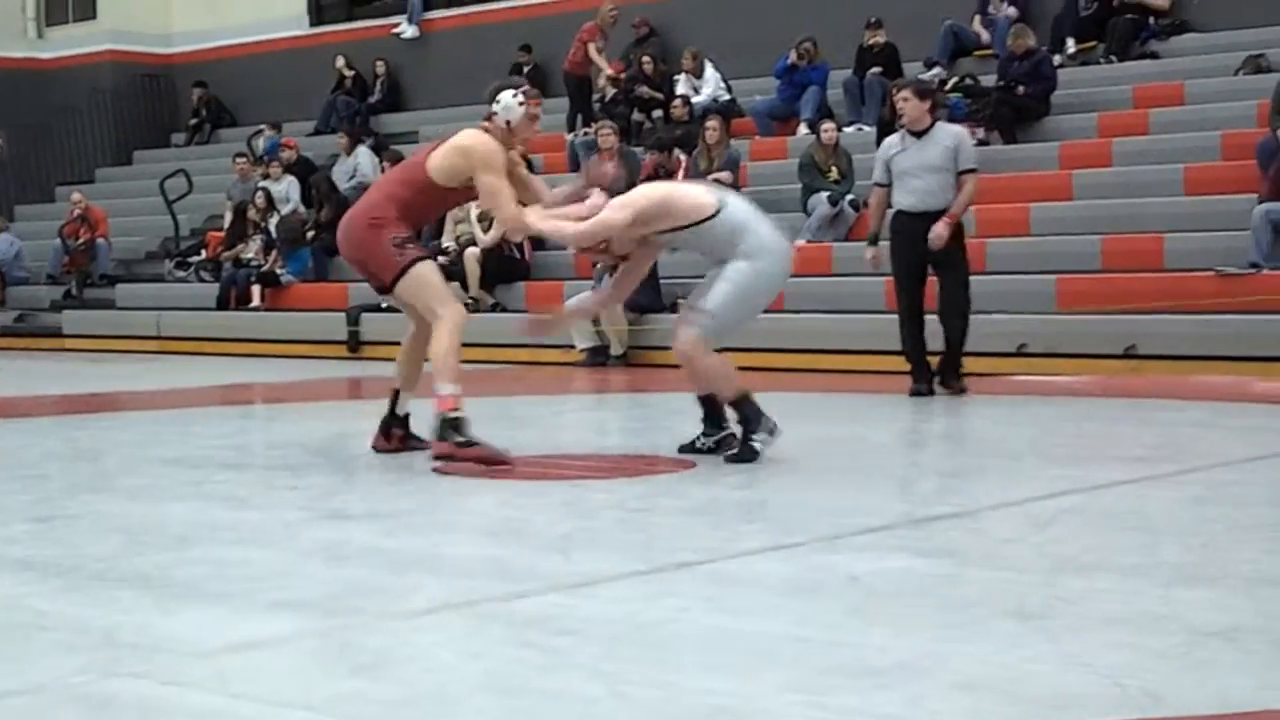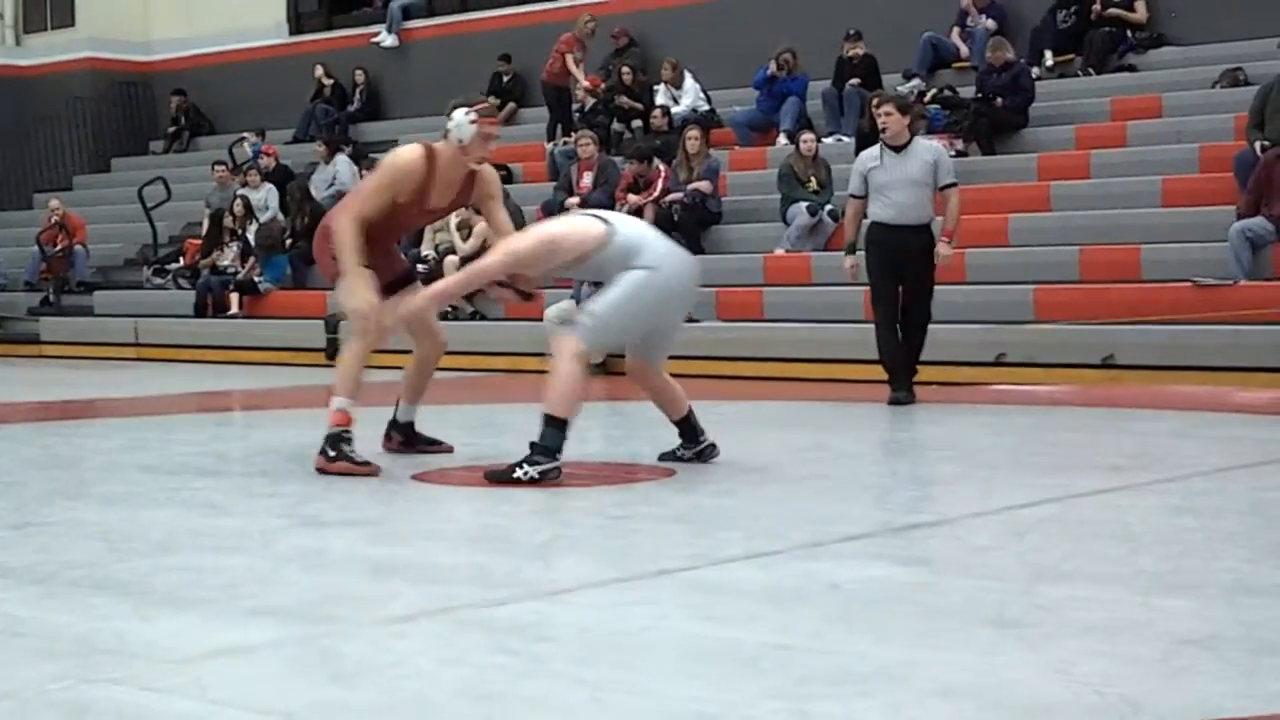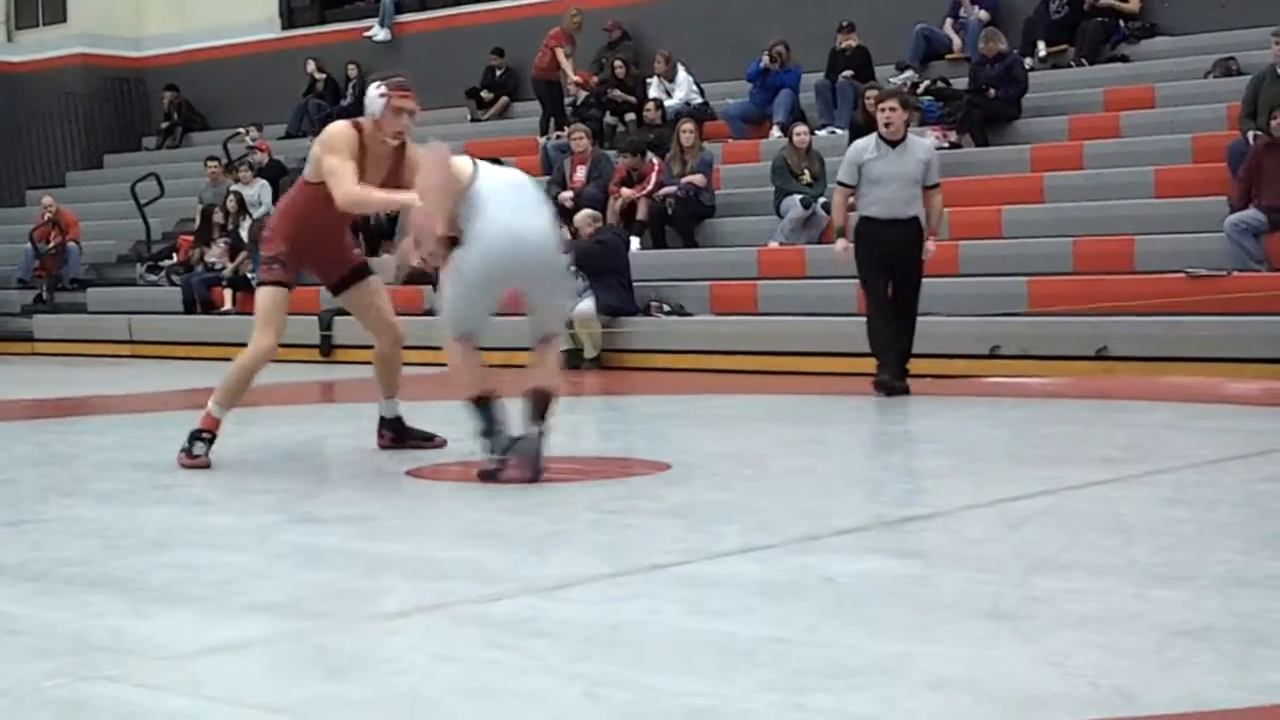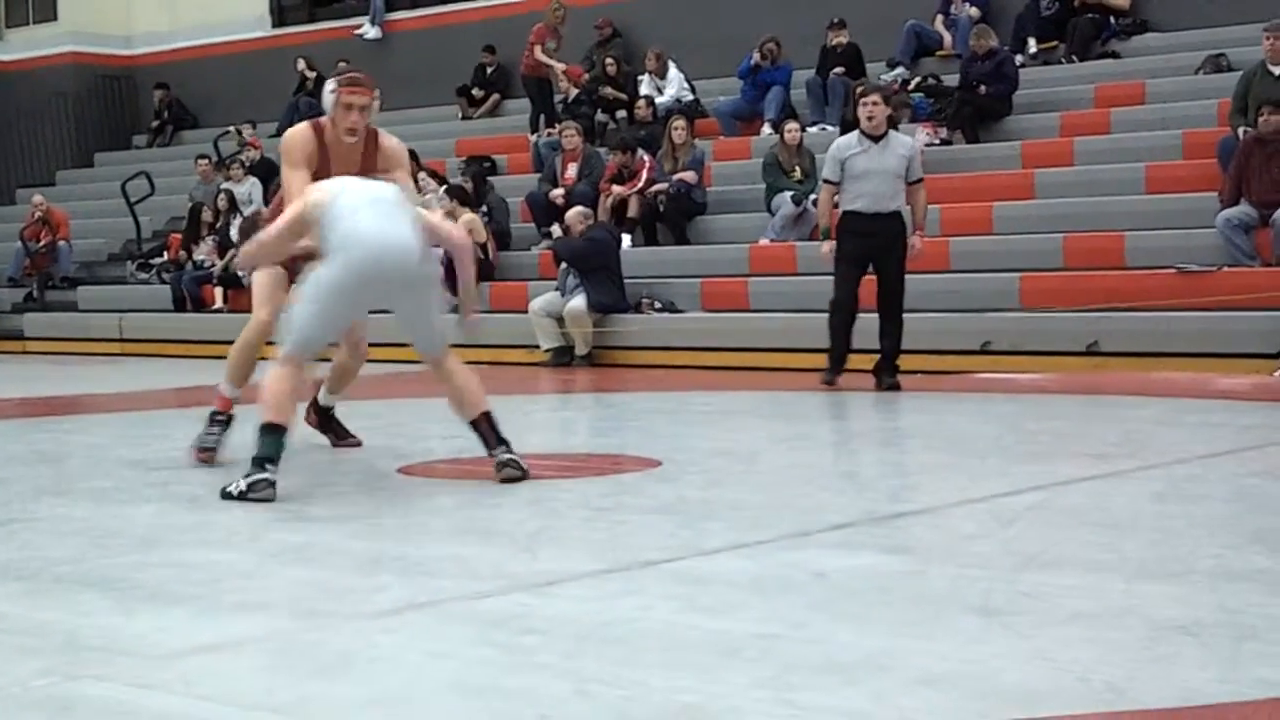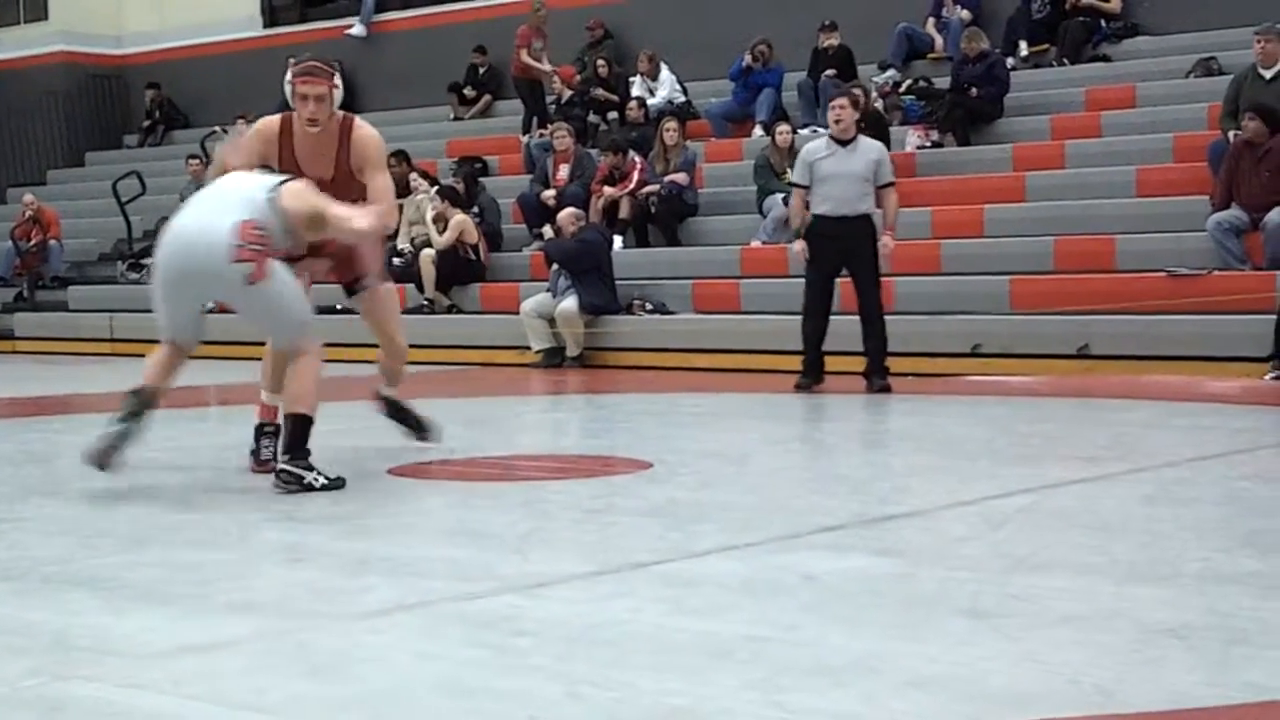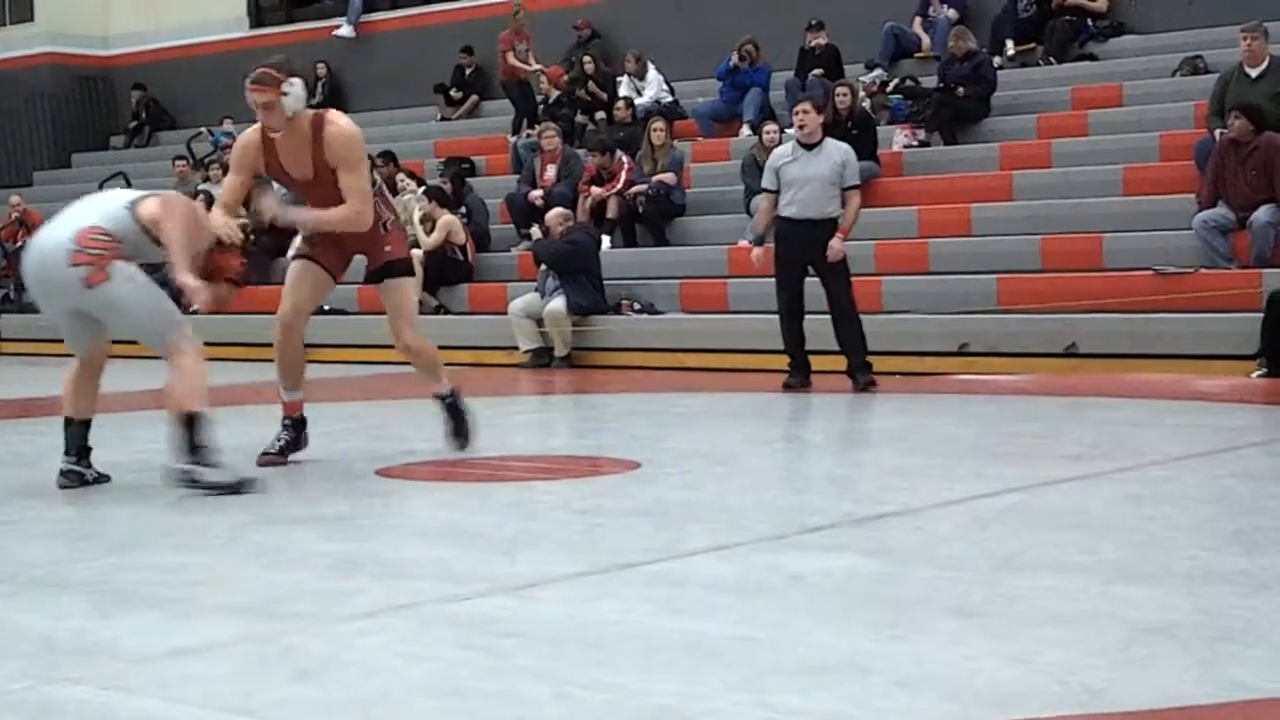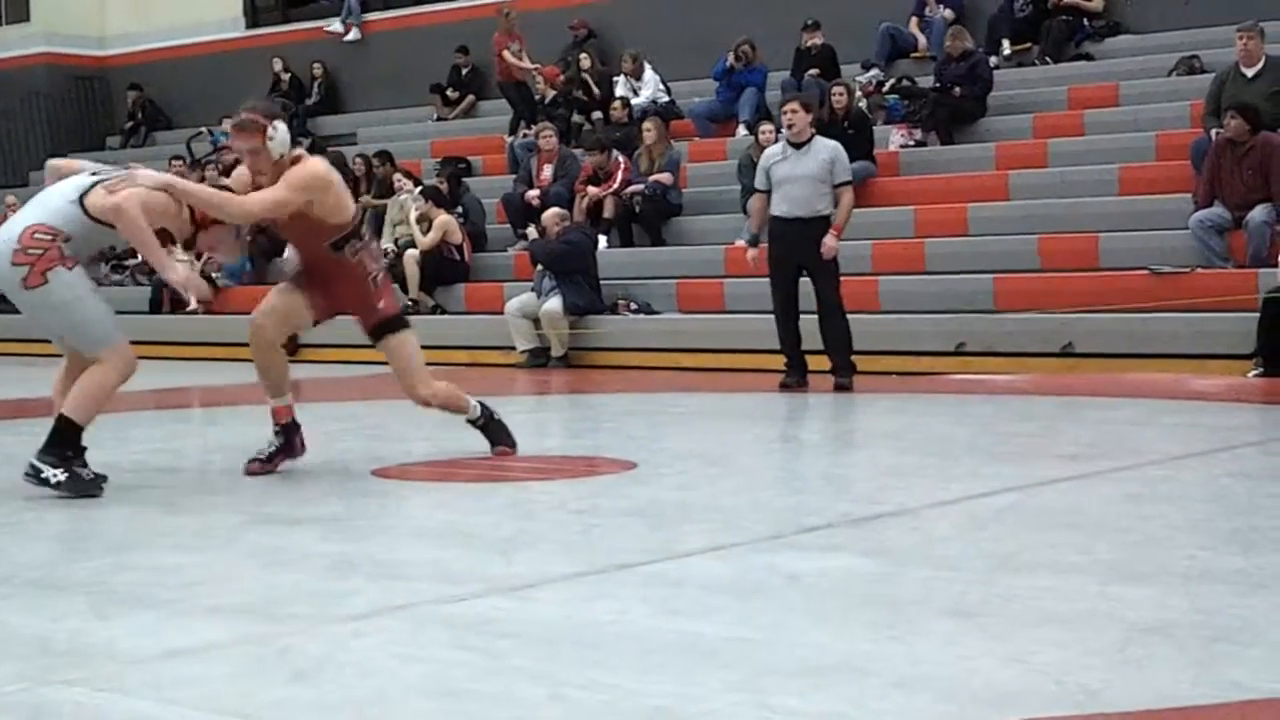
dt=0.3s
person 1, frame 1
left shoulder: (500, 153)
right shoulder: (484, 148)
left elbow: (545, 202)
right elbow: (513, 221)
left wrist: (583, 186)
left hip: (361, 226)
right hip: (376, 226)
left knee: (428, 322)
right knee: (449, 315)
left ankle: (395, 426)
right ankle: (451, 430)
person 1, frame 2
left shoulder: (483, 179)
right shoulder: (409, 162)
left elbow: (506, 239)
right elbow: (345, 217)
right wrist: (355, 278)
left hip: (379, 247)
right hip: (341, 239)
left knee: (433, 342)
right knee: (370, 327)
left ankle: (401, 430)
right ankle: (334, 443)
person 1, frame 3
left shoulder: (409, 157)
right shoulder: (340, 136)
right elbow: (347, 198)
right wrist: (406, 199)
left hip: (332, 242)
right hip: (285, 238)
left knee: (390, 331)
right knee: (265, 345)
left ankle: (392, 425)
right ankle: (203, 432)
person 1, frame 4
left shoulder: (387, 148)
right shoulder: (299, 138)
left knee: (356, 345)
right knee: (262, 321)
left ankle: (322, 409)
right ankle: (220, 415)
person 1, frame 5
left shoulder: (363, 138)
right shoulder: (268, 132)
left elbow: (388, 216)
right elbow: (218, 181)
left hip: (350, 239)
left knee: (393, 341)
left ankle: (392, 398)
right ankle: (266, 429)
person 1, frame 6
left shoulder: (339, 132)
right shoulder: (252, 144)
left elbow: (359, 217)
right elbow: (222, 211)
left wrist: (291, 216)
left hip: (373, 223)
right hip: (322, 228)
left knee: (408, 340)
right knee: (288, 320)
left ankle: (448, 399)
right ankle: (293, 424)
person 1, frame 7
left shoulder: (311, 174)
right shoulder: (248, 176)
left elbow: (246, 212)
left wrist: (170, 182)
left hip: (362, 276)
right hip: (315, 275)
left knee: (421, 389)
right knee: (263, 327)
left ankle: (481, 414)
right ankle: (285, 431)
person 2, frame 1
left shoulder: (636, 206)
right shoulder: (645, 235)
left elbow: (575, 233)
right elbow: (615, 293)
left wrist: (533, 218)
right wrist: (562, 316)
left hip: (759, 254)
right hip: (750, 253)
left knee: (690, 346)
right knee: (689, 339)
left ankle: (755, 426)
right ankle: (716, 431)
person 2, frame 2
left shoulder: (525, 246)
right shoulder: (557, 234)
left elbow: (454, 286)
left wrist: (407, 308)
left hip: (659, 272)
right hip: (680, 266)
left knee: (570, 351)
right knee: (643, 369)
left ankle: (544, 458)
right ankle: (696, 443)
person 2, frame 3
left shoulder: (455, 169)
right shoulder: (520, 178)
left elbow: (434, 157)
left wrist: (427, 225)
left hip: (493, 243)
right hip: (545, 246)
left knee: (459, 341)
right knee: (547, 340)
left ankle: (497, 437)
right ankle: (534, 431)
person 2, frame 4
left shoulder: (315, 195)
right shoulder: (393, 194)
left elbow: (249, 257)
right elbow: (459, 239)
left wrist: (301, 245)
right wrist: (468, 295)
left hip: (352, 255)
right hip: (409, 258)
left knee: (287, 363)
right knee: (441, 359)
left ankle: (263, 470)
right ankle: (501, 452)
person 2, frame 5
left shoulder: (243, 180)
right shoulder: (316, 206)
right elbow: (364, 228)
left hip: (176, 246)
right hip: (236, 251)
left knee: (176, 346)
right knee: (304, 351)
left ankle: (127, 422)
right ankle: (294, 463)
person 2, frame 6
right shoulder: (200, 225)
right elbow: (168, 203)
right wrist: (185, 276)
left hip: (37, 255)
right hip: (83, 258)
left knee: (91, 357)
right knee: (184, 350)
left ankle: (75, 462)
right ankle: (197, 460)
person 2, frame 7
left shoulder: (146, 183)
right shoulder: (166, 200)
left elbow: (54, 166)
right elbow: (123, 205)
right wrist: (169, 269)
right hip: (33, 256)
left knee: (84, 353)
right knee: (118, 359)
left ankle: (66, 460)
right ankle: (50, 459)
person 3, frame 1
left shoulder: (956, 136)
right shoulder: (889, 146)
left elbow: (969, 184)
right elbow: (878, 196)
left wrist: (946, 221)
right wrist: (872, 241)
left hip: (944, 227)
right hip: (905, 227)
left knee: (956, 300)
right knee: (909, 305)
left ankle: (950, 370)
right ankle: (921, 375)
person 3, frame 2
left shoulder: (933, 152)
right shoulder: (866, 159)
left elbow: (952, 198)
right elbow: (855, 207)
left wrist: (946, 239)
right wrist: (850, 249)
left hip: (920, 239)
right hip: (881, 239)
left knee: (917, 315)
right knee: (885, 315)
left ankle: (906, 376)
right ankle: (898, 383)
person 3, frame 3
left shoulder: (925, 150)
right shoulder: (859, 150)
left elbow: (933, 196)
right elbow: (841, 195)
left wrist: (931, 236)
right wrist: (842, 234)
left hip: (909, 232)
right hip: (871, 231)
left knee: (906, 305)
right knee: (877, 303)
left ankle: (898, 371)
right ankle: (885, 369)
person 3, frame 4
left shoulder: (907, 146)
right shoulder: (841, 147)
left elbow: (917, 191)
right elbow: (827, 193)
left wrist: (918, 231)
right wrist: (825, 235)
left hip: (891, 227)
right hip: (852, 227)
left knee: (891, 301)
right knee: (844, 299)
left ankle: (887, 368)
right ankle: (835, 363)
person 3, frame 5
left shoulder: (875, 150)
right shoulder: (811, 152)
left elbow: (888, 194)
right elbow: (798, 197)
left wrist: (888, 232)
right wrist: (798, 235)
left hip: (860, 230)
right hip: (822, 231)
left knee: (870, 303)
right knee: (815, 305)
left ankle: (877, 371)
right ankle: (812, 369)
person 3, frame 6
left shoulder: (842, 152)
right shoulder: (779, 156)
left elbow: (853, 198)
right elbow: (768, 202)
left wrist: (841, 236)
right wrist: (758, 241)
left hip: (826, 233)
right hip: (789, 234)
left knee: (842, 302)
right knee: (789, 306)
left ankle: (859, 369)
right ankle: (798, 369)
person 3, frame 7
left shoulder: (832, 150)
right shoulder: (770, 155)
left elbow: (846, 196)
right elbow: (760, 201)
left wrist: (834, 233)
right wrist: (753, 241)
left hip: (818, 230)
right hip: (781, 233)
left knee: (830, 302)
right knee: (784, 305)
left ankle: (843, 369)
right ankle: (795, 369)
